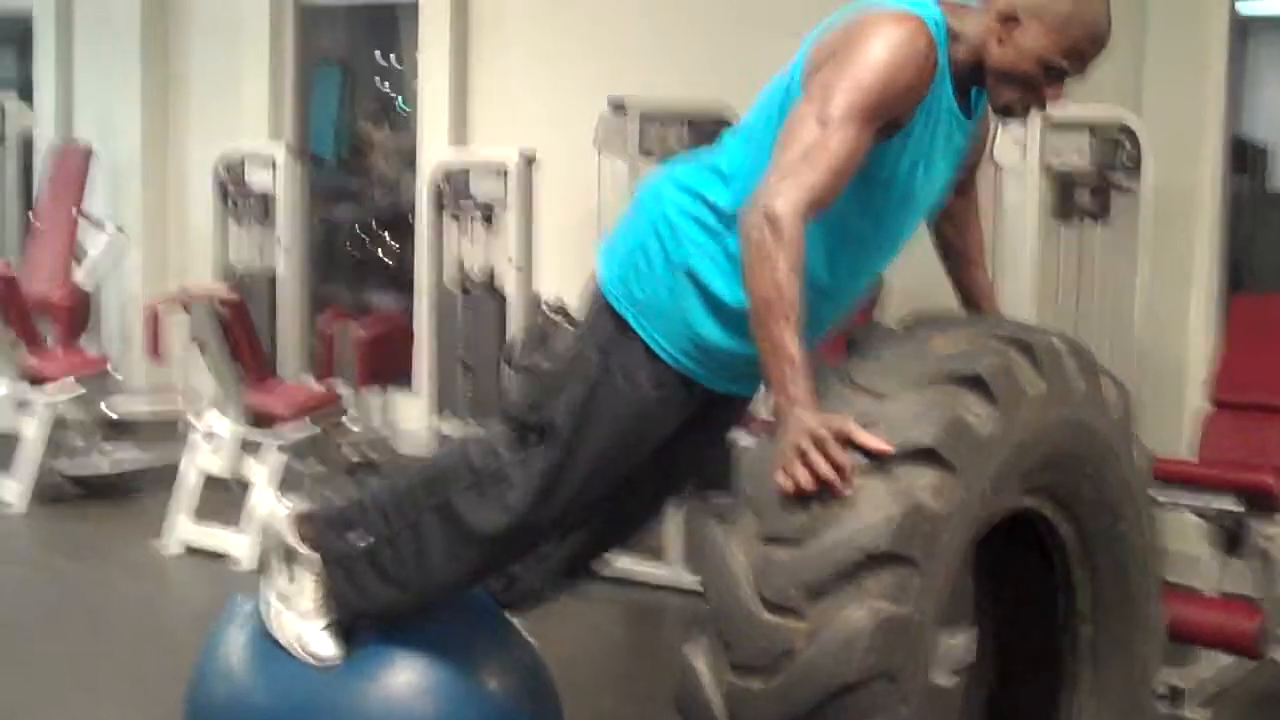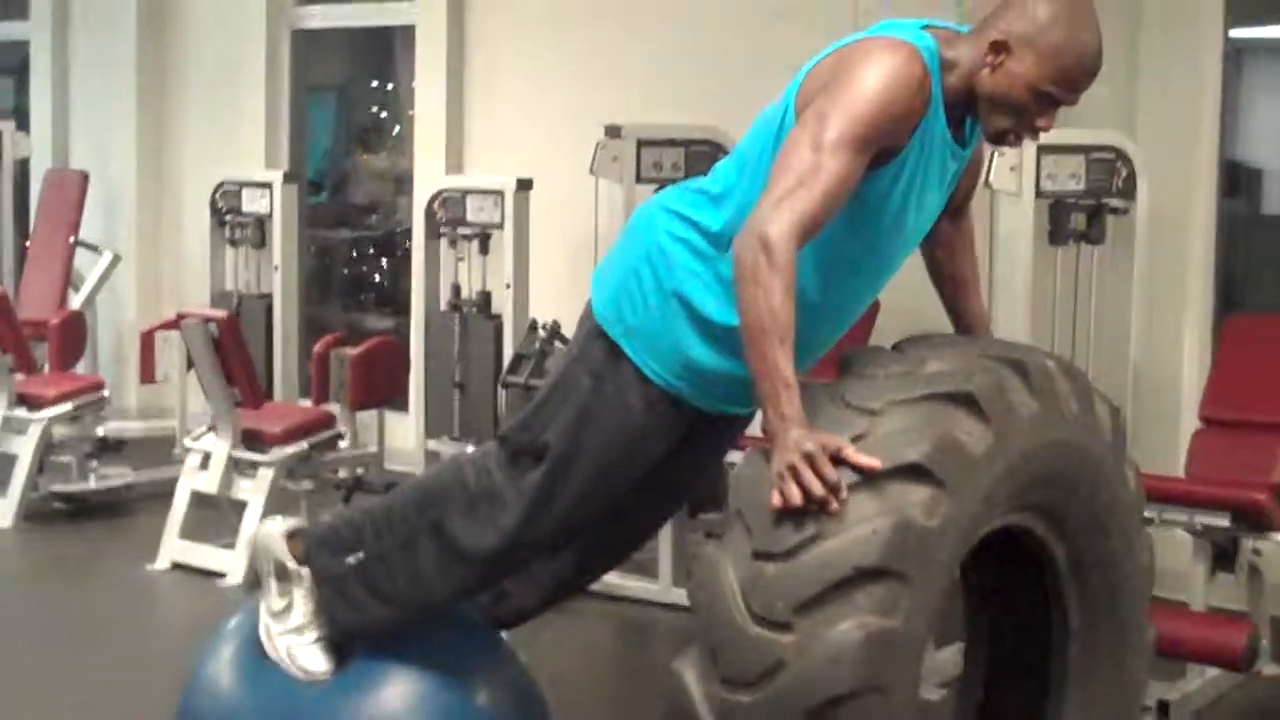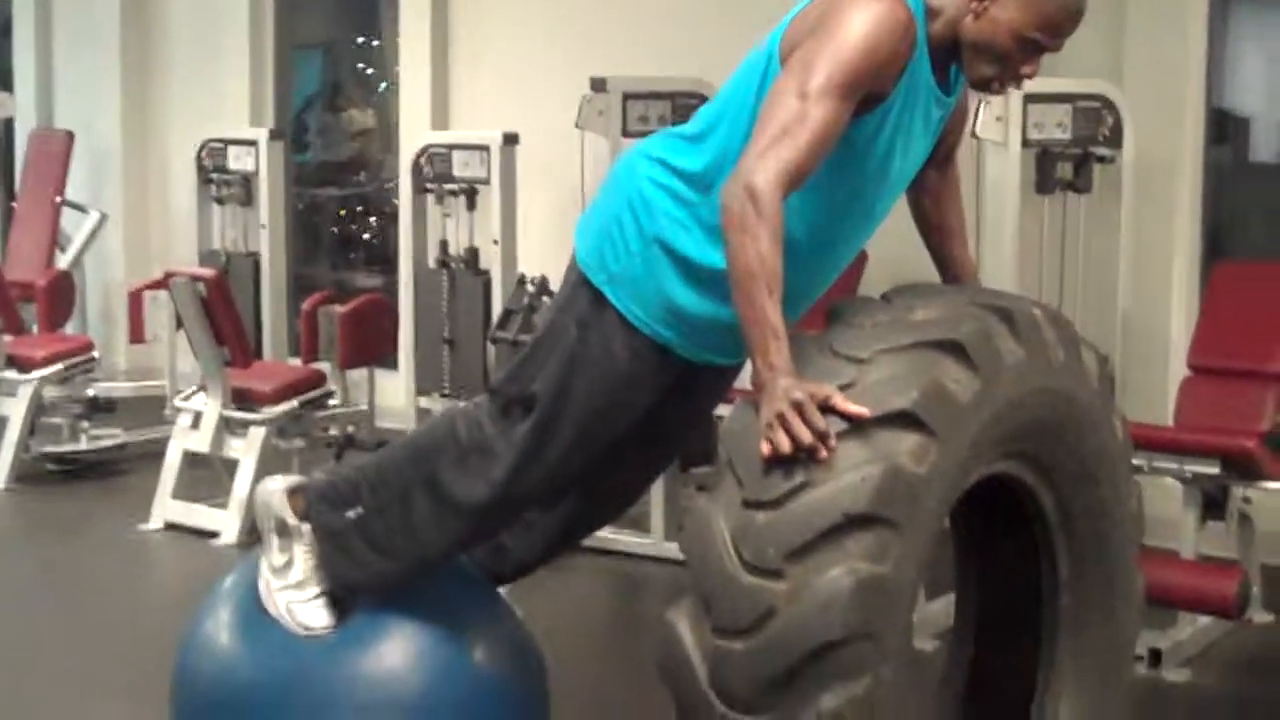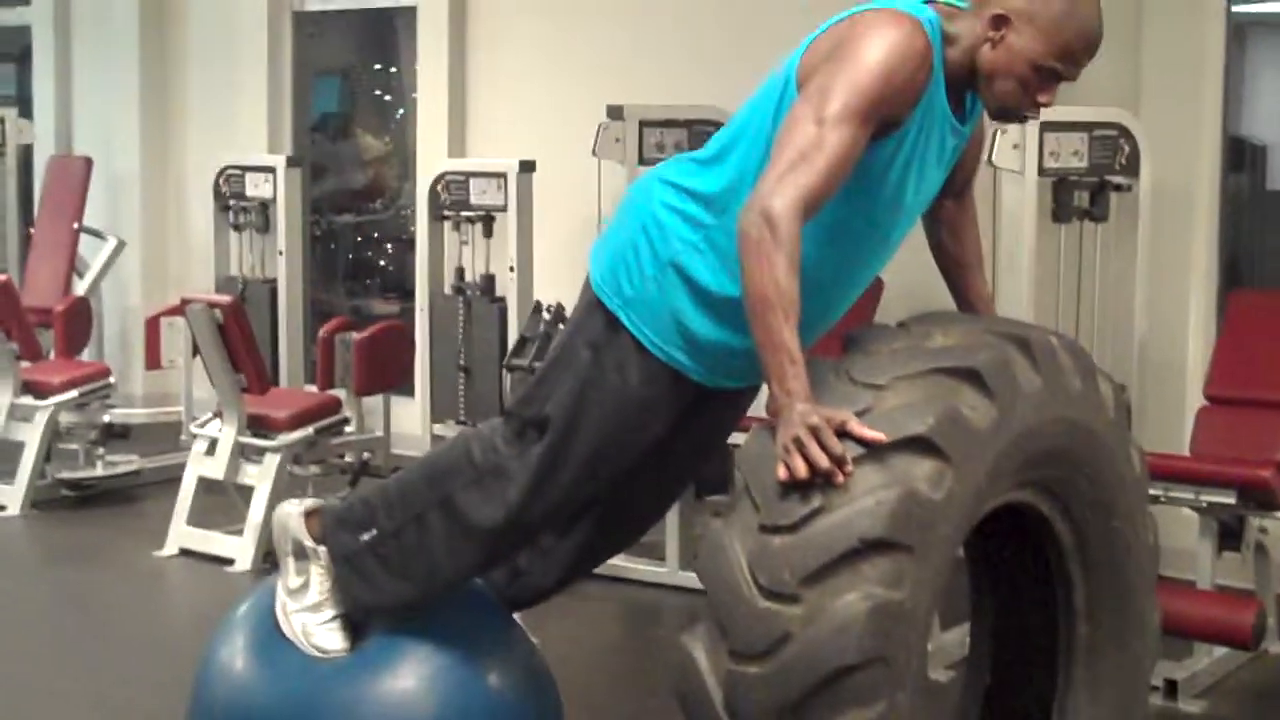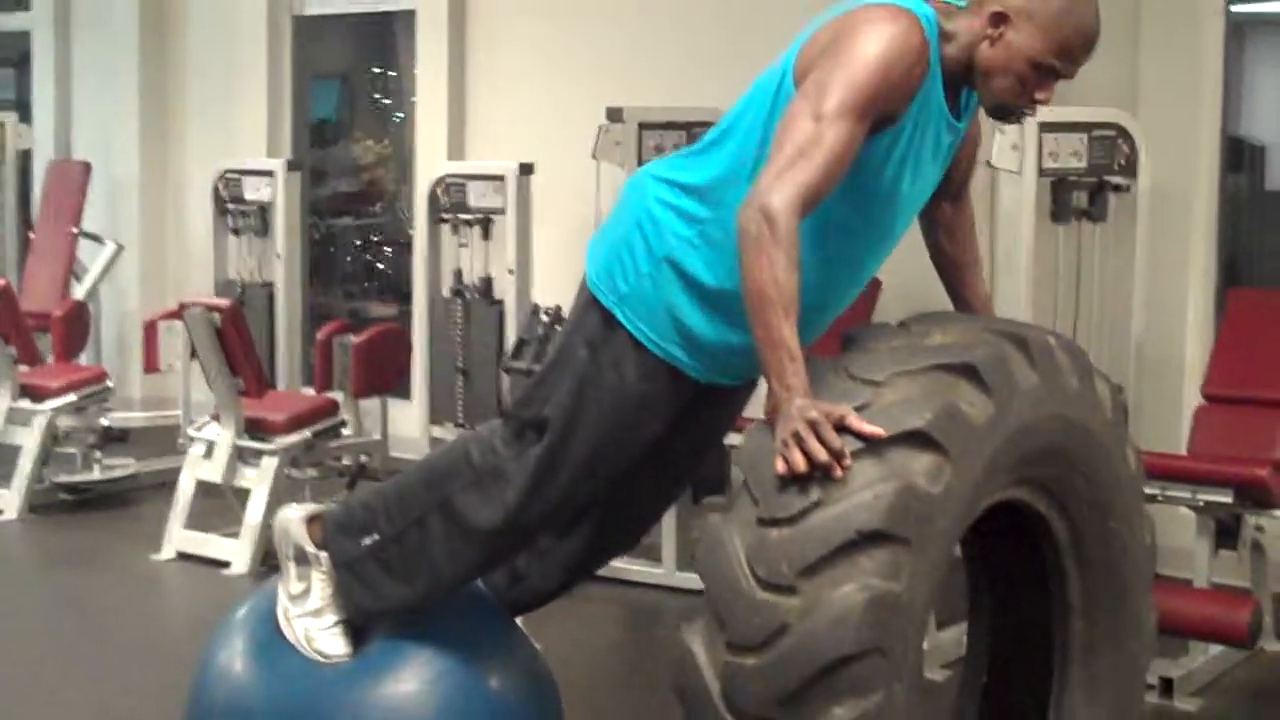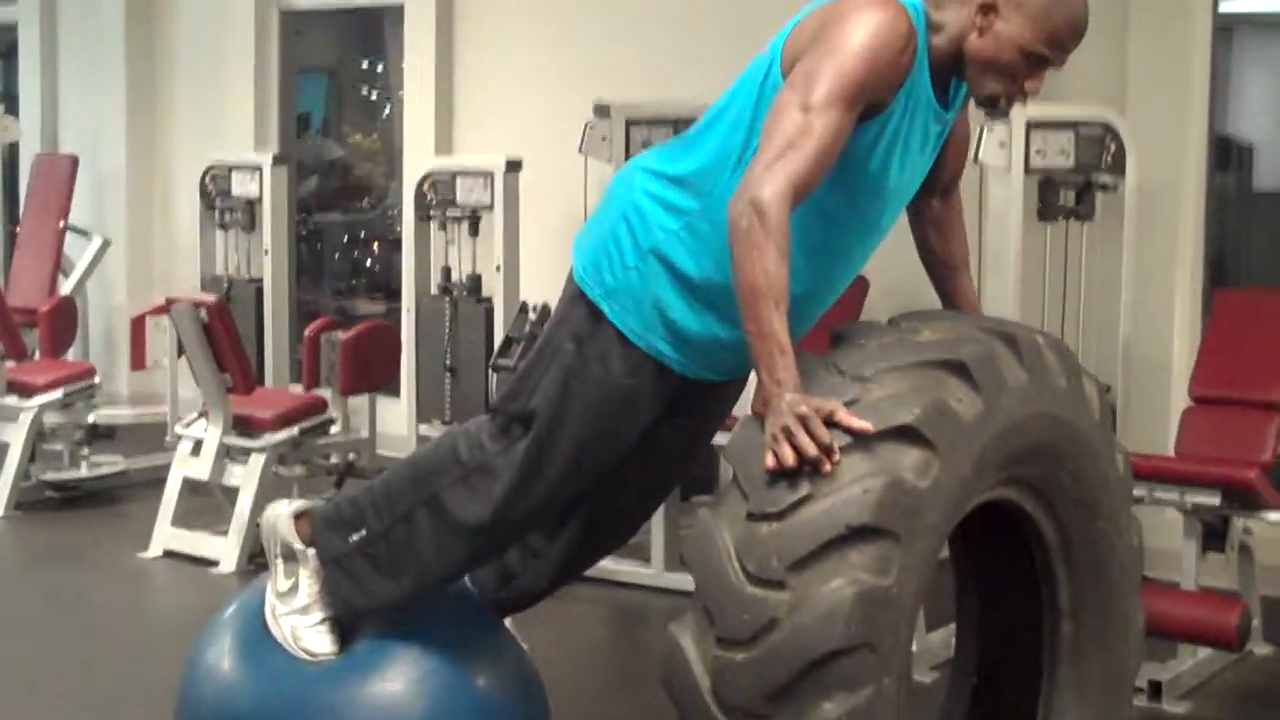
dt=0.2s
person 1, frame 1
left shoulder: (972, 93)
left elbow: (955, 200)
right elbow: (777, 215)
right wrist: (798, 409)
left hip: (740, 330)
right hip: (685, 289)
left knee: (614, 505)
right knee: (538, 472)
left ankle: (462, 589)
right ankle: (319, 542)
person 1, frame 2
left shoulder: (963, 125)
right shoulder: (891, 74)
left elbow: (948, 234)
right elbow: (766, 239)
right wrist: (788, 426)
left hip: (730, 354)
right hip: (669, 312)
left knee: (609, 524)
right knee: (529, 491)
left ankle: (455, 607)
right ankle: (310, 560)
person 1, frame 3
left shoulder: (950, 73)
left elbow: (933, 174)
right elbow: (754, 189)
right wrist: (777, 377)
left hip: (719, 304)
right hip: (659, 260)
left knee: (608, 478)
right knee: (521, 442)
left ankle: (451, 566)
right ankle: (310, 517)
person 1, frame 4
left shoulder: (964, 94)
left elbow: (949, 203)
right elbow: (770, 213)
right wrist: (792, 401)
left hip: (734, 329)
right hip: (671, 283)
left knee: (621, 505)
right knee: (535, 466)
left ankle: (474, 591)
right ankle: (327, 538)
person 1, frame 5
left shoulder: (963, 94)
left elbow: (946, 205)
right elbow: (768, 209)
right wrist: (792, 398)
left hip: (732, 330)
right hip: (667, 283)
left knee: (623, 504)
right knee: (532, 466)
left ankle: (473, 593)
right ankle: (328, 543)
person 1, frame 6
left shoulder: (952, 92)
left elbow: (935, 202)
right elbow: (761, 201)
right wrist: (783, 391)
left hip: (721, 326)
right hip: (656, 278)
left knee: (611, 504)
right knee: (520, 464)
left ankle: (462, 595)
right ankle: (314, 542)
